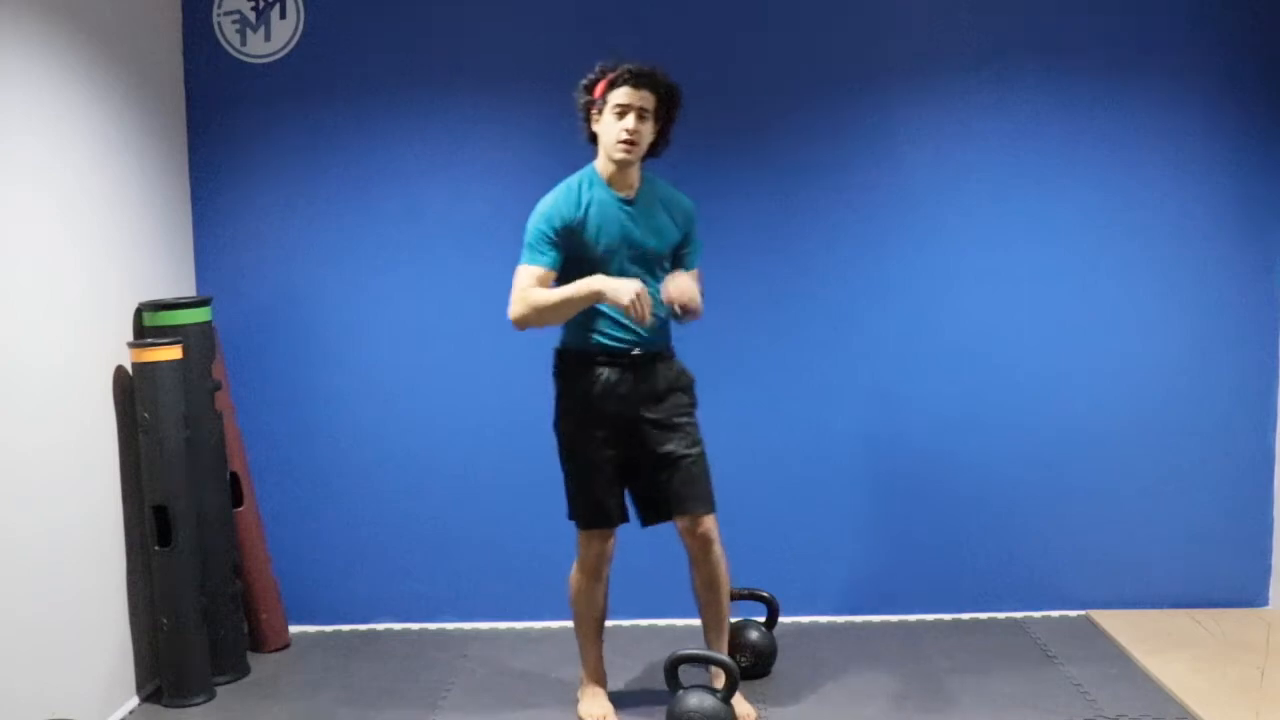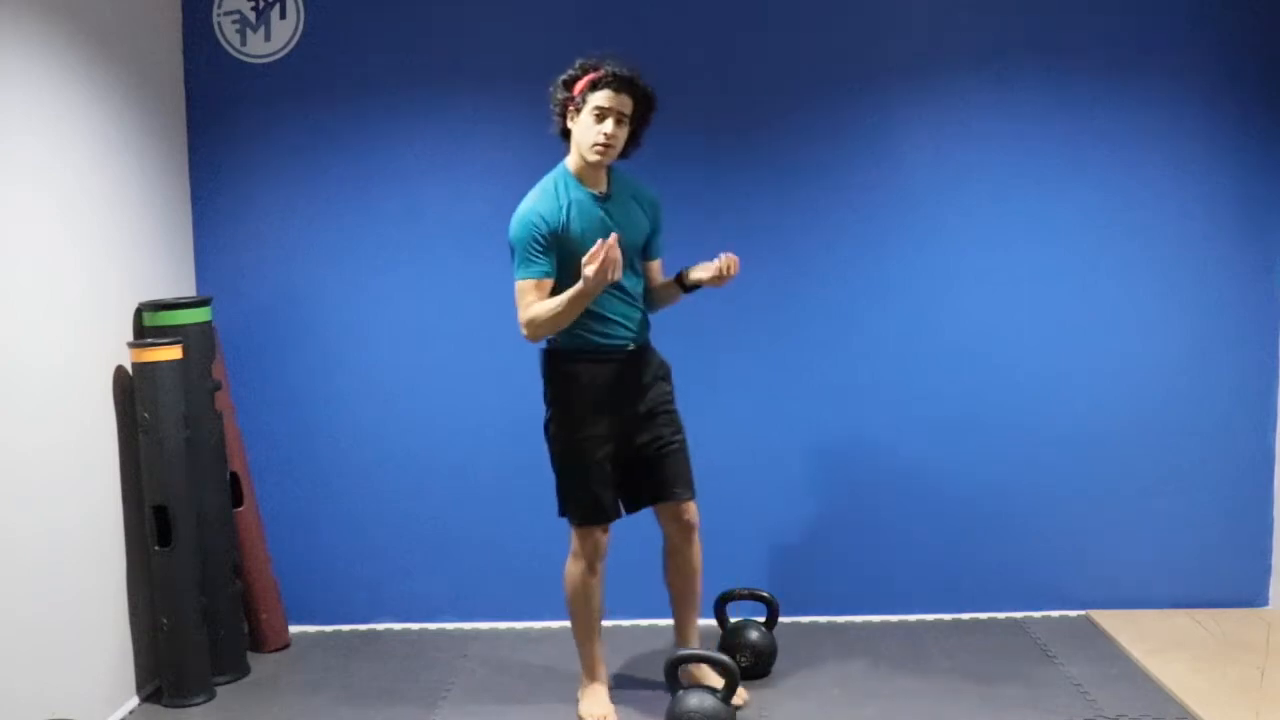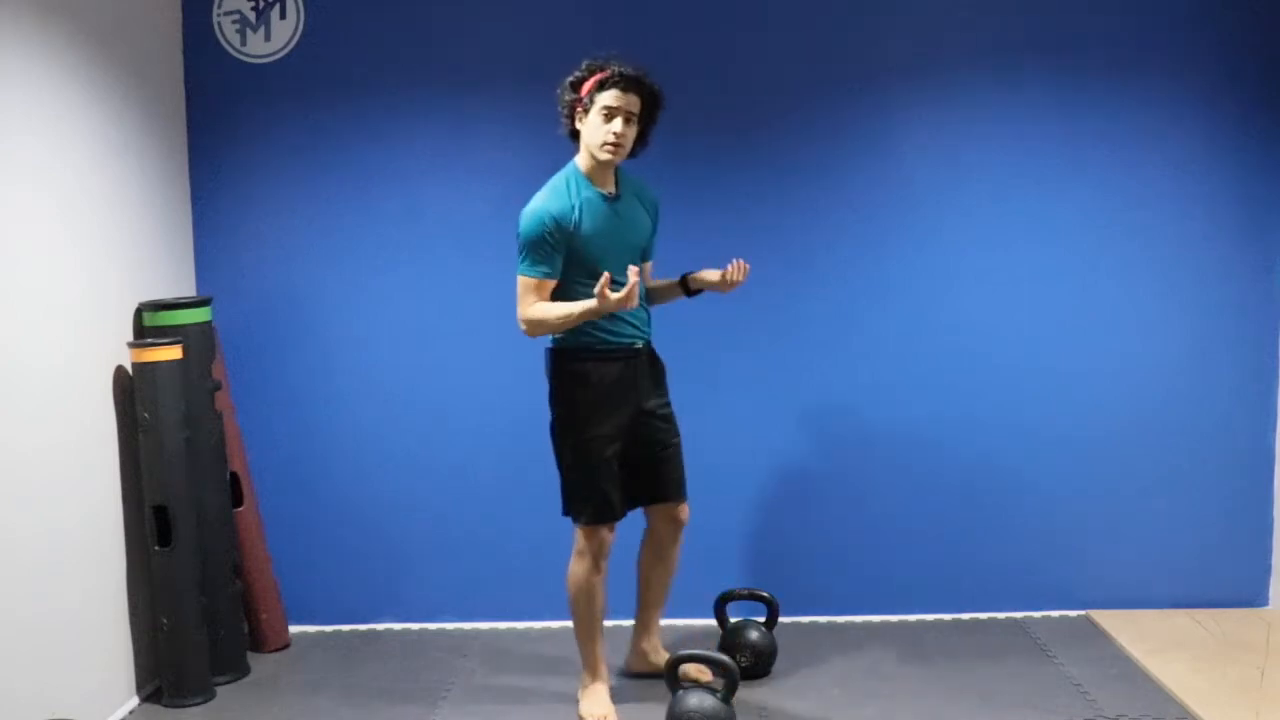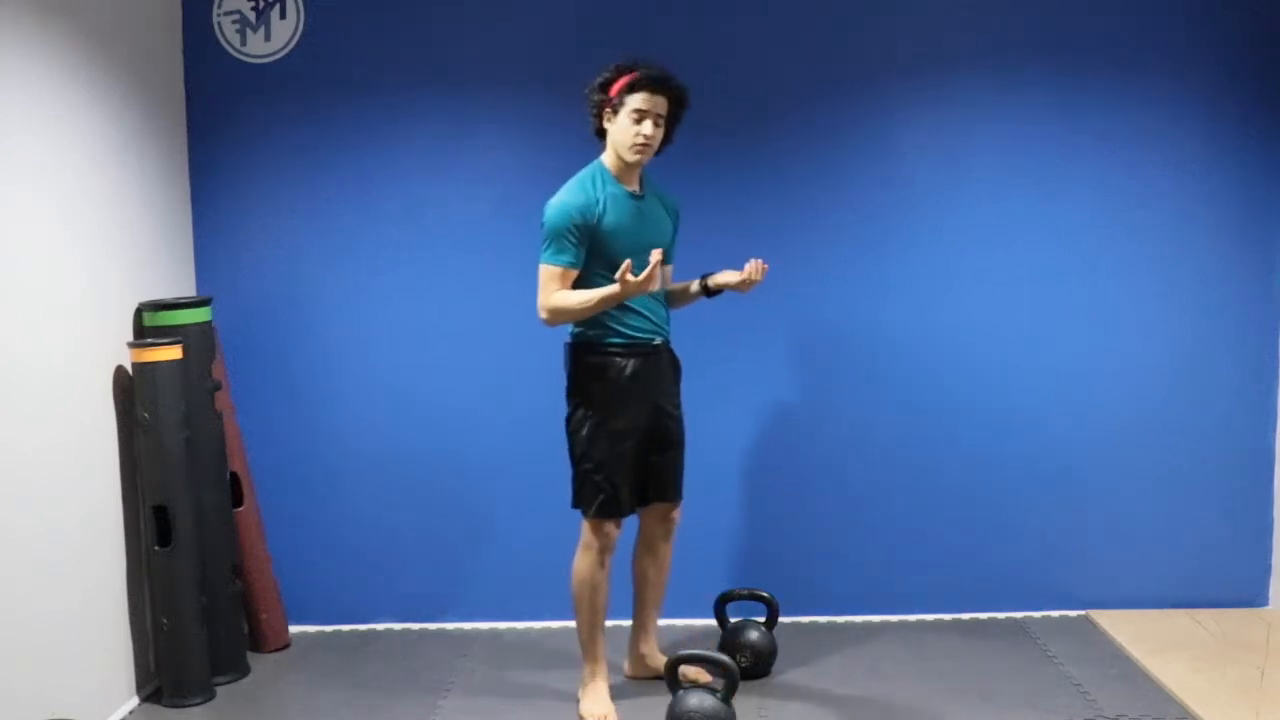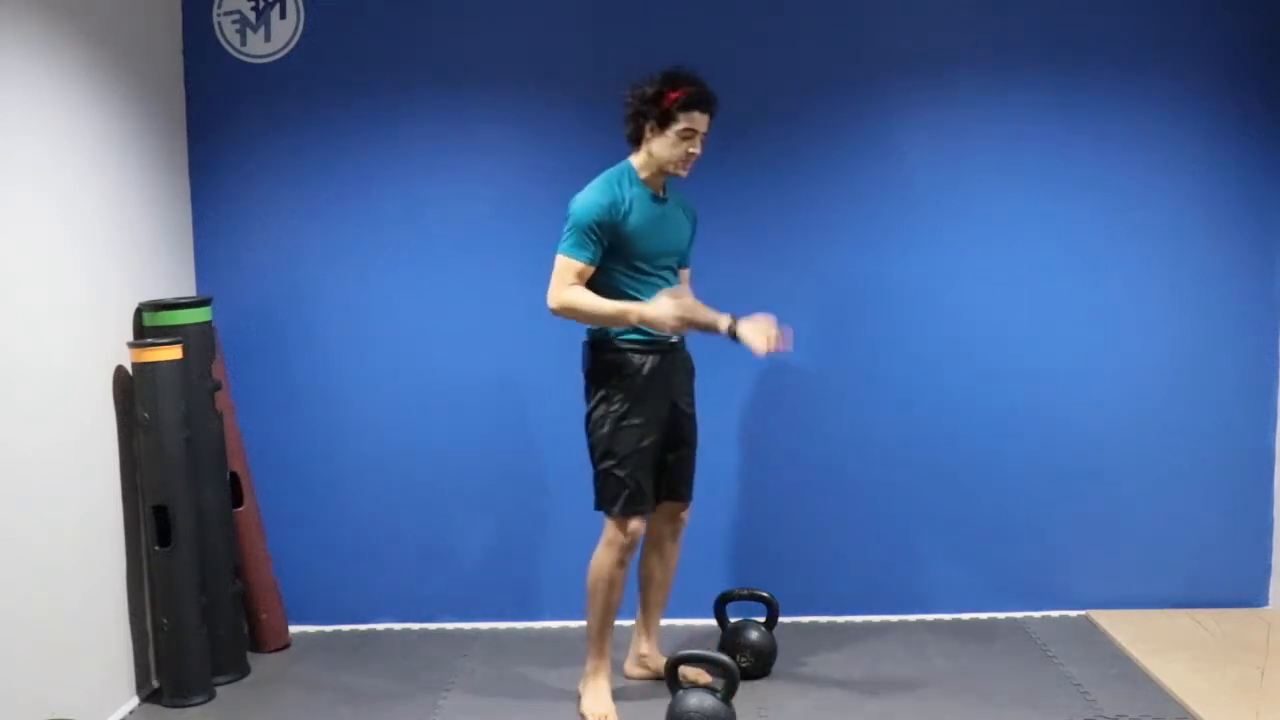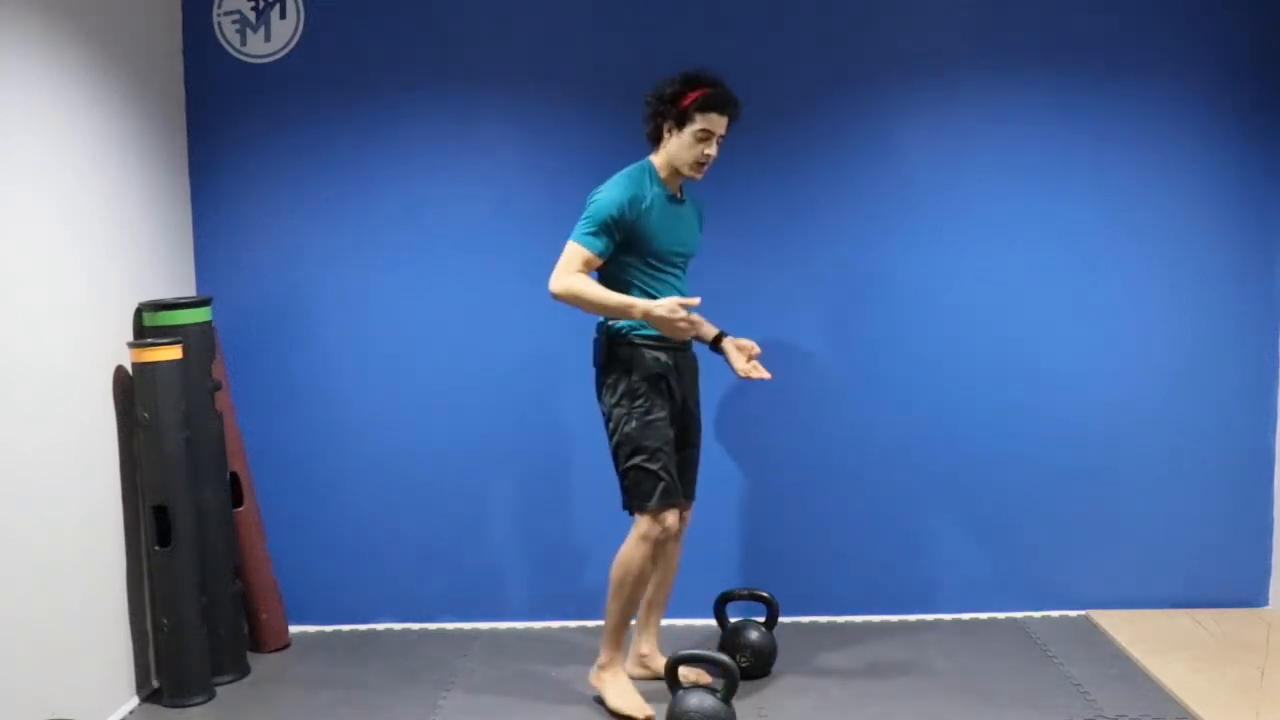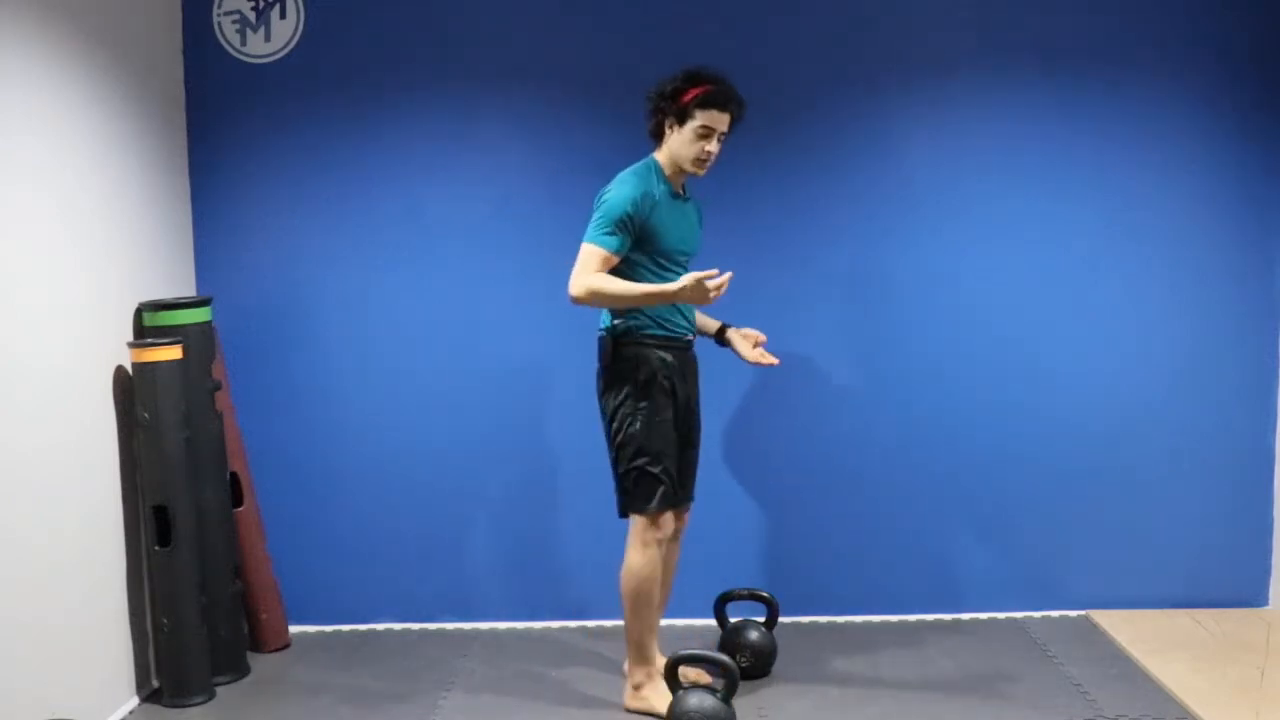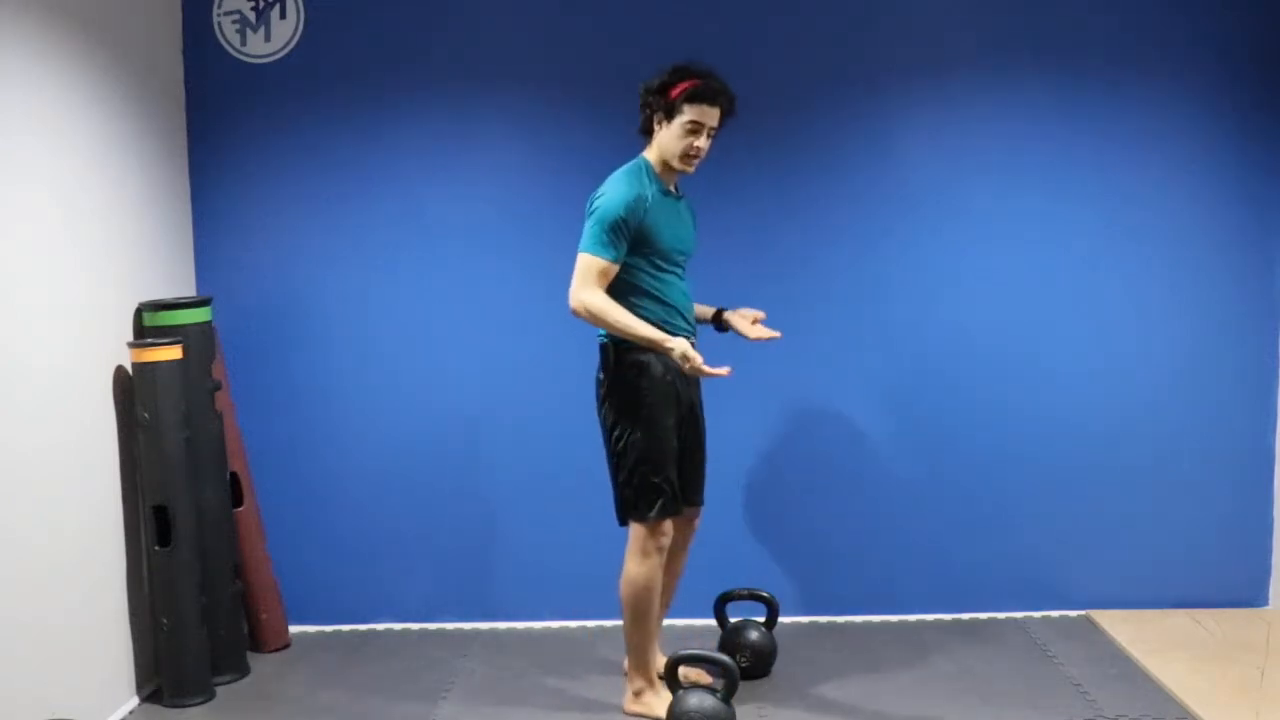
dt=0.3s
person 1, frame 1
left shoulder: (677, 209)
right shoulder: (560, 207)
right elbow: (521, 311)
left wrist: (687, 299)
right wrist: (595, 287)
left hip: (662, 378)
right hip: (592, 382)
left knee: (701, 530)
right knee: (595, 544)
person 1, frame 2
left shoulder: (641, 200)
right shoulder: (538, 211)
right elbow: (532, 325)
left wrist: (694, 279)
right wrist: (590, 284)
left hip: (644, 371)
right hip: (580, 381)
left knee: (683, 517)
right knee: (590, 540)
left ankle: (692, 657)
person 1, frame 3
left shoulder: (642, 200)
right shoulder: (549, 209)
right elbow: (529, 316)
left wrist: (696, 283)
right wrist: (597, 306)
left hip: (644, 372)
right hip: (586, 379)
left knee: (670, 516)
right knee: (594, 535)
left ankle: (646, 647)
person 1, frame 4
left shoulder: (663, 204)
right shoulder: (574, 203)
right elbow: (550, 305)
left wrist: (713, 283)
right wrist: (619, 291)
left hip: (658, 367)
right hip: (603, 373)
left knee: (663, 516)
right knee: (601, 530)
left ankle: (644, 651)
person 1, frame 5
left shoulder: (682, 209)
right shoulder: (600, 201)
right elbow: (560, 296)
left wrist: (733, 326)
right wrist: (642, 312)
left hip: (672, 370)
right hip: (622, 372)
left knee: (671, 516)
right knee: (625, 525)
left ankle: (645, 650)
person 1, frame 6
left shoulder: (690, 208)
right shoulder: (620, 196)
right elbow: (563, 282)
left wrist: (718, 340)
right wrist: (647, 311)
left hip: (676, 364)
right hip: (632, 365)
left knee: (677, 516)
right knee: (656, 518)
left ankle: (646, 650)
right ankle: (607, 663)
person 1, frame 7
left shoulder: (688, 203)
right shoulder: (627, 194)
right elbow: (583, 285)
left wrist: (723, 330)
right wrist: (673, 291)
left hip: (677, 363)
right hip: (634, 366)
left knee: (675, 518)
right knee: (651, 523)
left ankle: (648, 653)
person 1, frame 8
left shoulder: (678, 200)
right shoulder: (620, 195)
right elbow: (583, 297)
left wrist: (720, 317)
right wrist: (666, 344)
left hip: (675, 374)
right hip: (637, 374)
left knee: (683, 520)
right knee: (651, 530)
left ankle: (649, 654)
